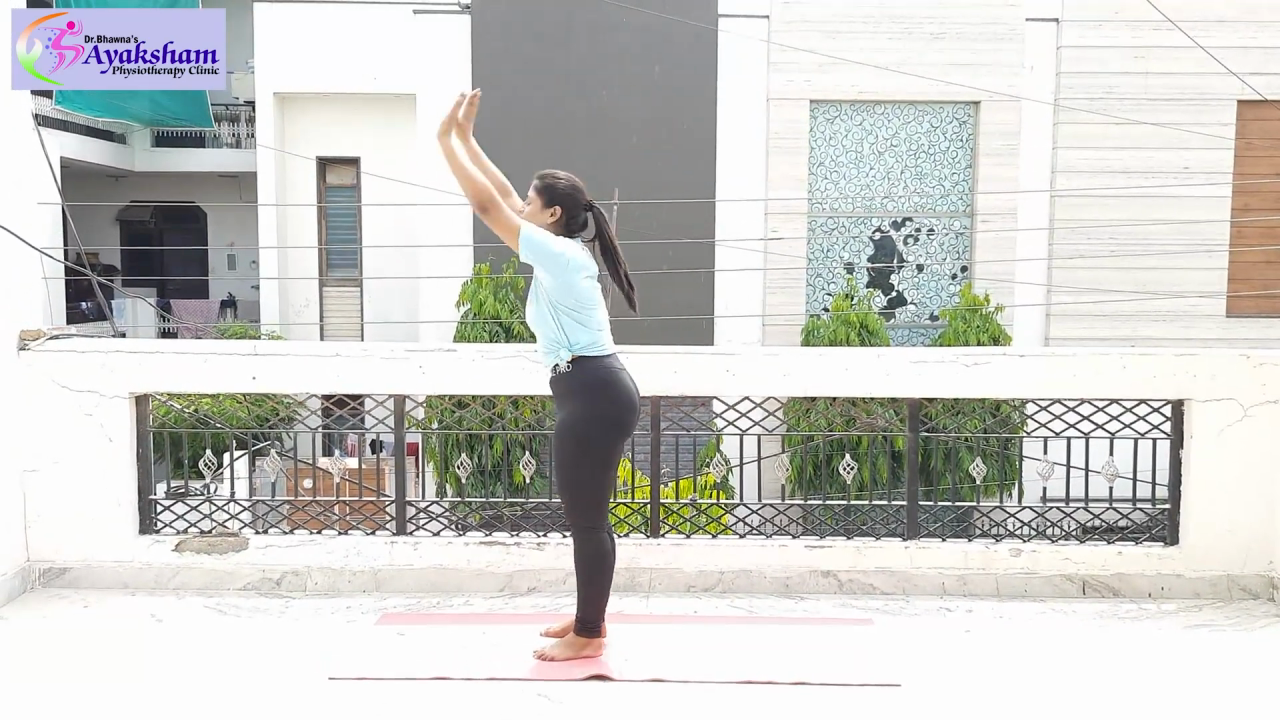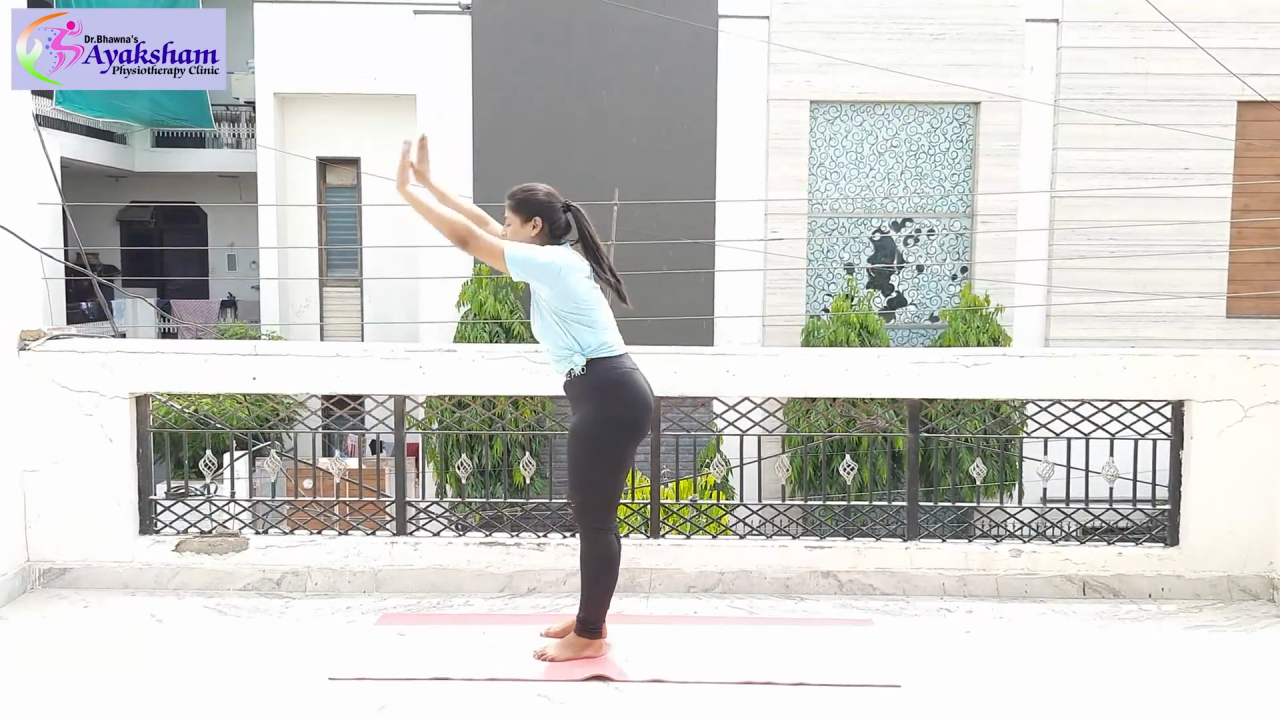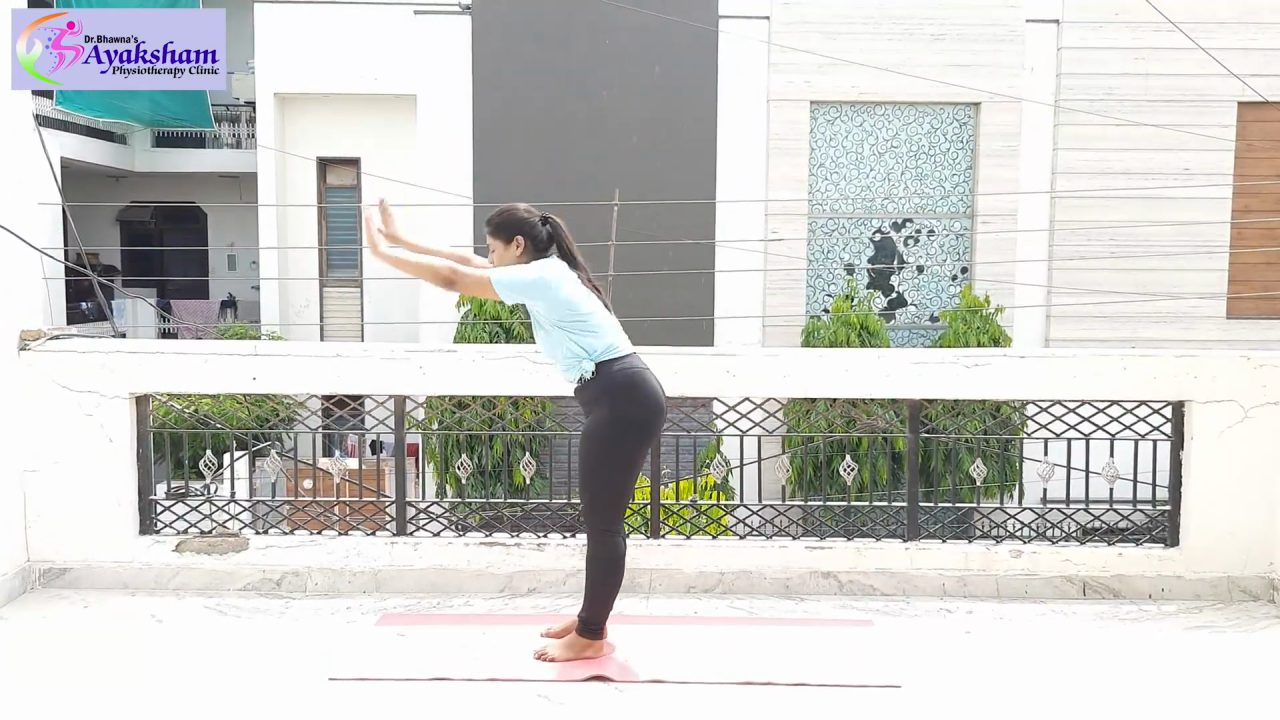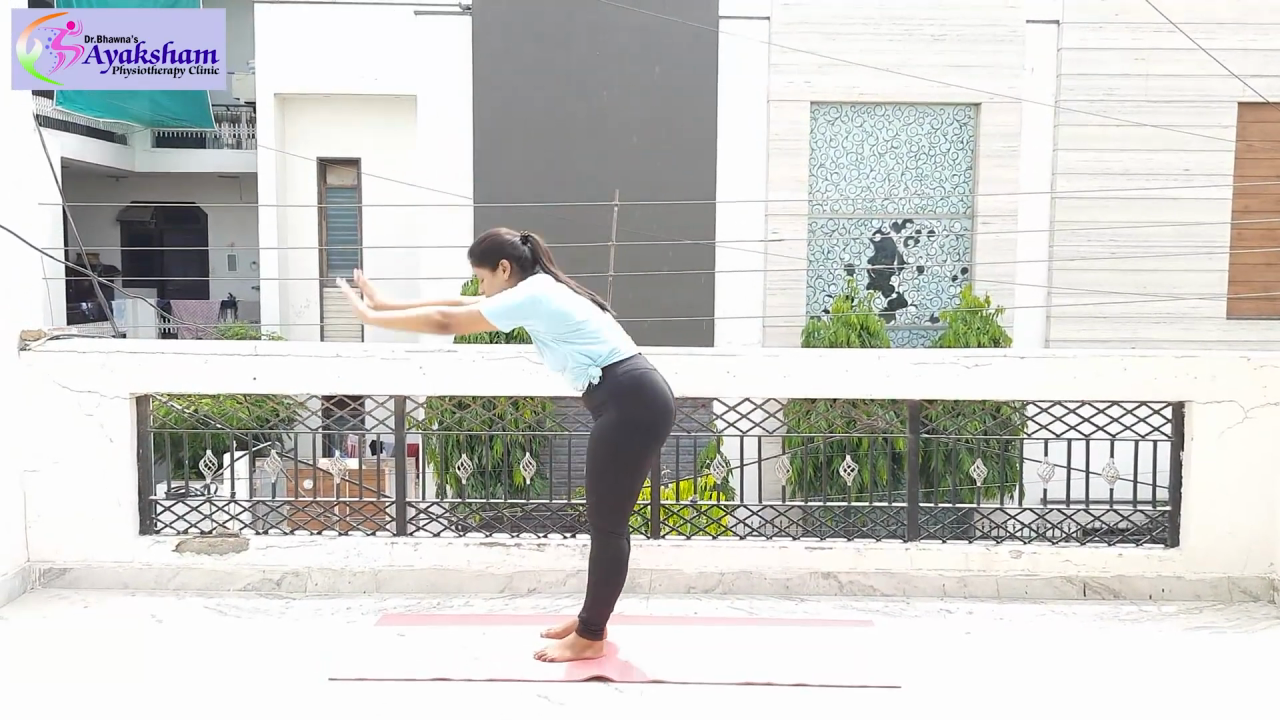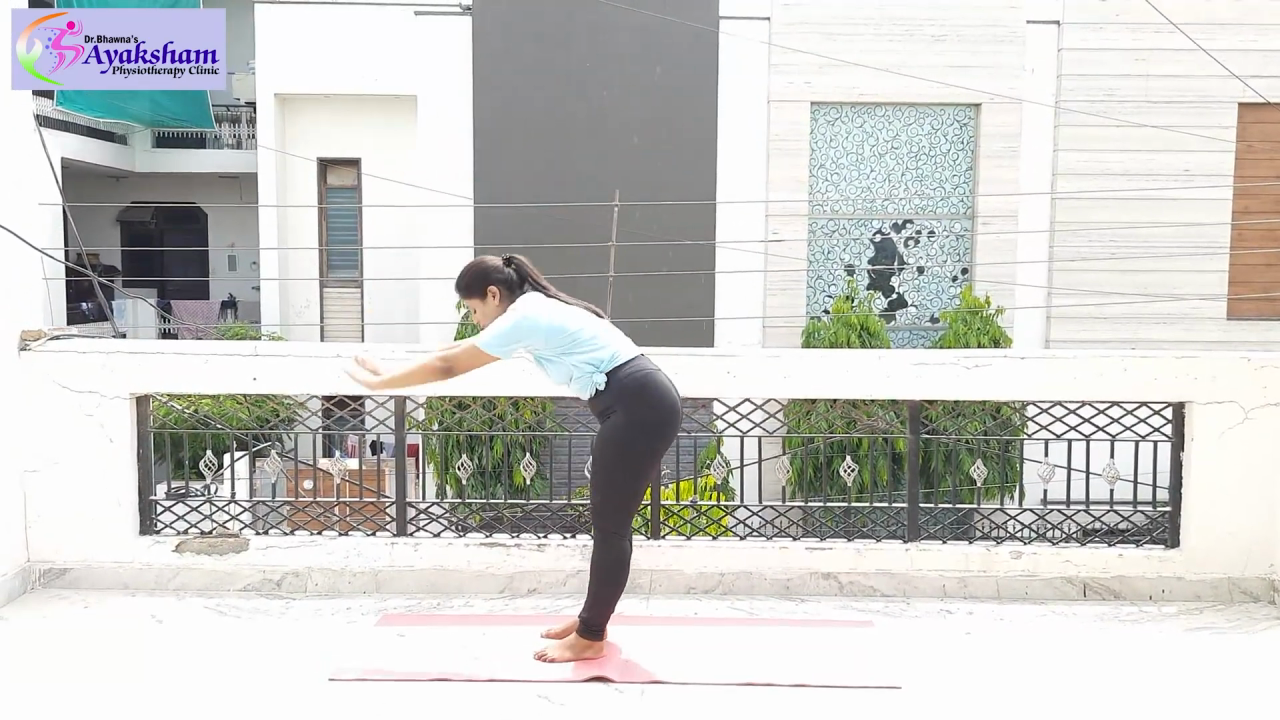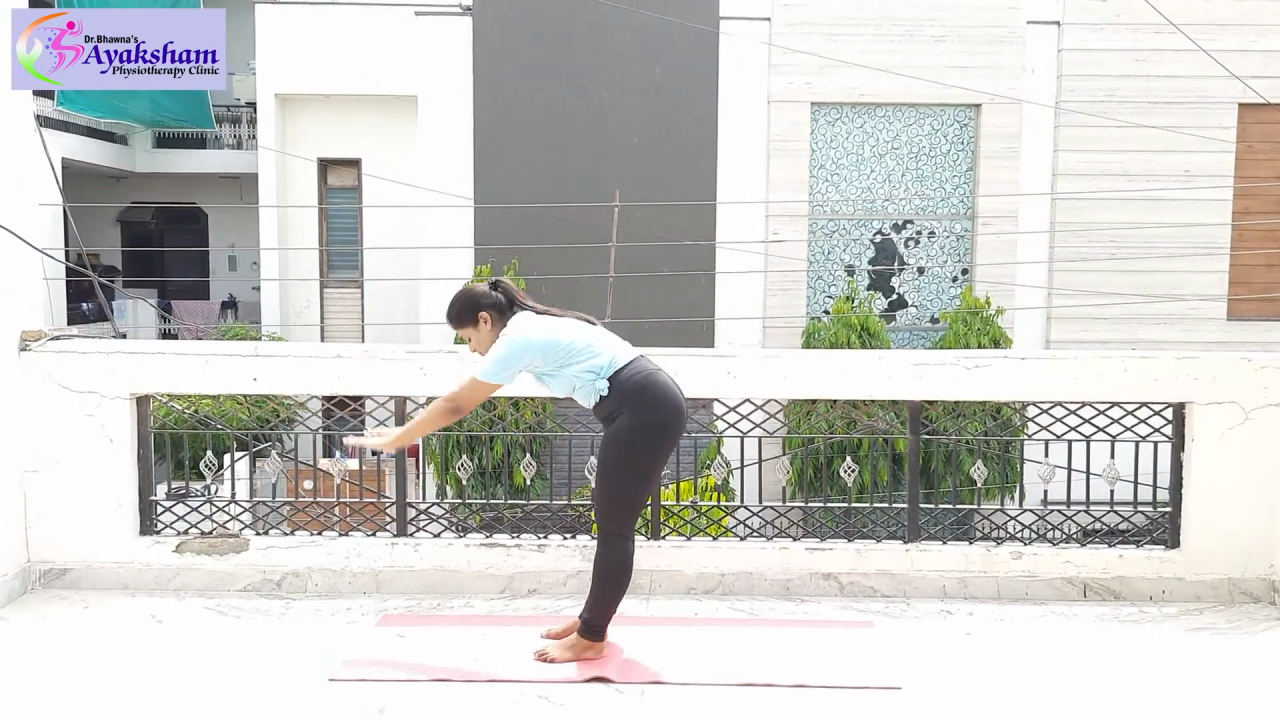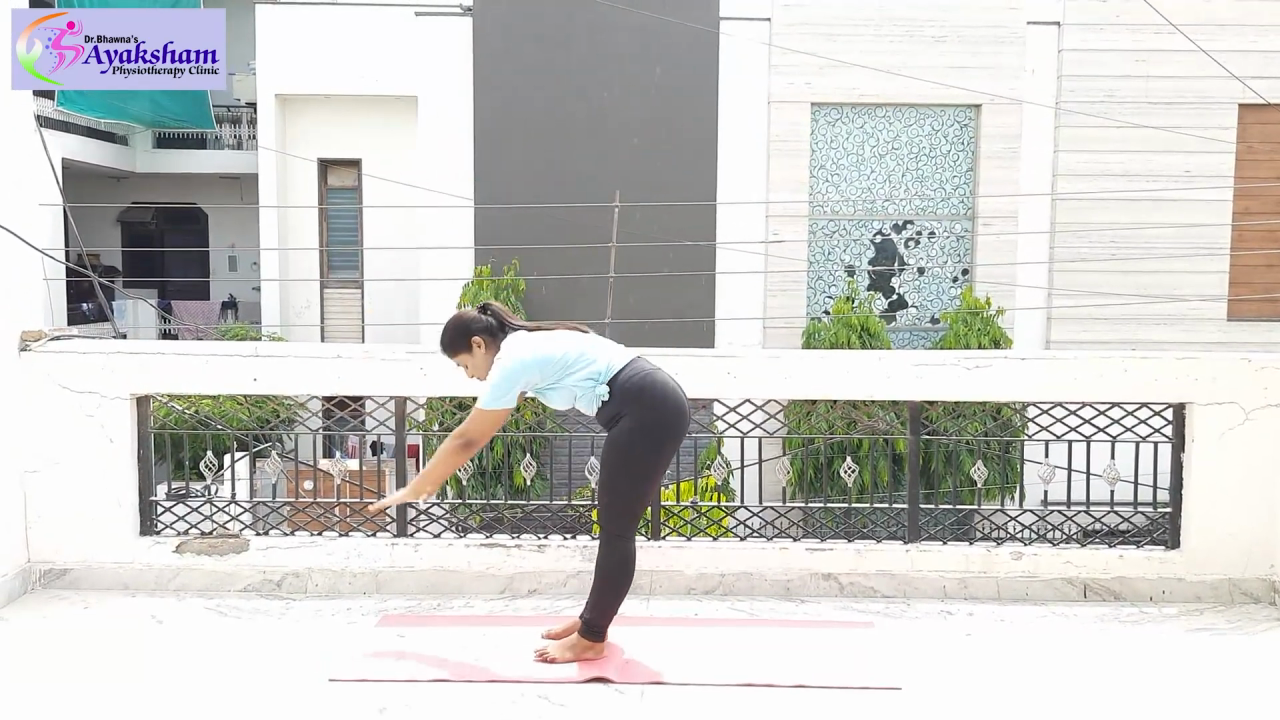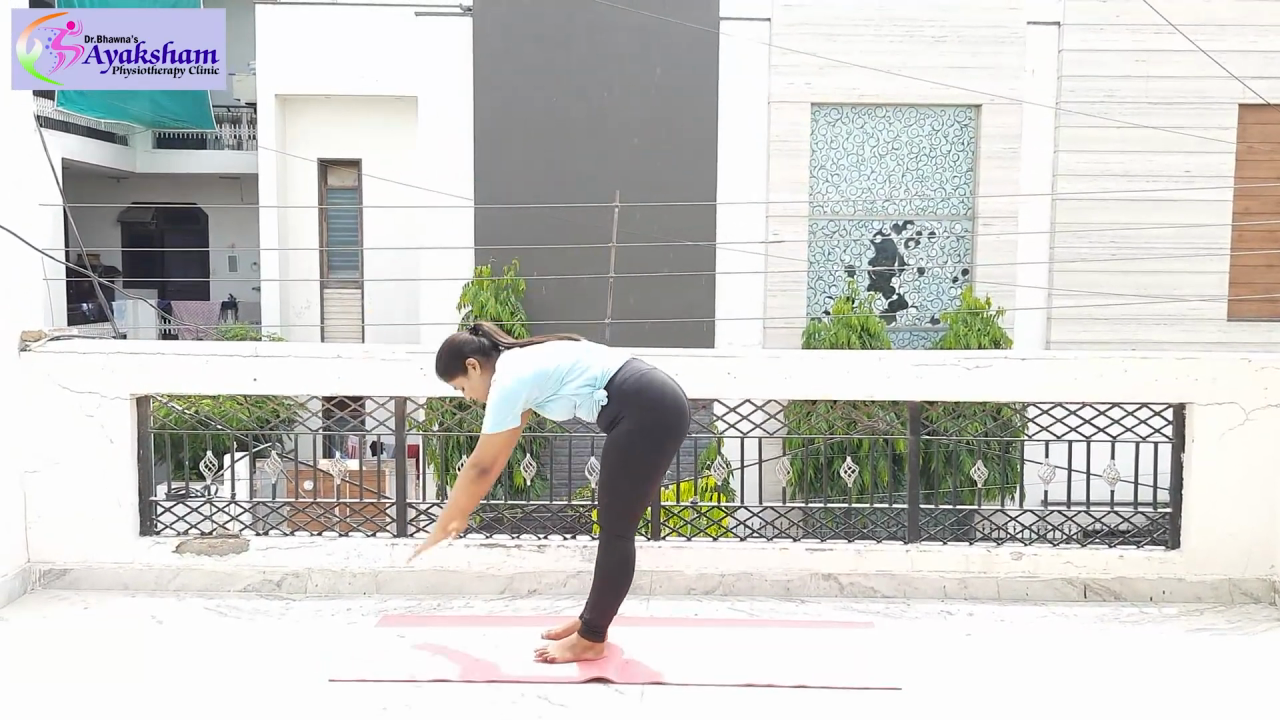
dt=0.1s
person 1, frame 1
left shoulder: (559, 255)
right shoulder: (562, 250)
left elbow: (489, 207)
right elbow: (501, 194)
left wrist: (446, 140)
right wrist: (463, 138)
left hip: (595, 397)
right hip: (589, 394)
left knee: (586, 519)
right knee: (586, 516)
left ankle: (588, 637)
right ankle: (589, 620)
person 1, frame 2
left shoulder: (552, 263)
right shoulder: (553, 262)
left elbow: (468, 237)
right elbow: (480, 224)
left wrist: (409, 189)
right wrist: (426, 180)
left hip: (613, 400)
right hip: (610, 395)
left knee: (595, 519)
right knee: (592, 516)
left ankle: (590, 636)
right ankle: (590, 618)
person 1, frame 3
left shoulder: (537, 278)
right shoulder: (545, 272)
left elbow: (453, 278)
right elbow: (462, 265)
left wrist: (383, 250)
right wrist: (400, 240)
left hip: (622, 402)
right hip: (626, 399)
left knee: (602, 523)
right knee: (601, 519)
left ankle: (591, 638)
right ankle: (590, 622)
person 1, frame 4
left shoulder: (530, 297)
right shoulder: (539, 290)
left elbow: (444, 322)
right elbow: (459, 310)
left wrist: (373, 316)
right wrist: (387, 306)
left hip: (632, 403)
right hip: (633, 399)
left knee: (609, 522)
right knee: (605, 519)
left ankle: (590, 638)
right ankle: (589, 621)
person 1, frame 5
left shoulder: (523, 319)
right shoulder: (533, 309)
left elbow: (450, 364)
right elbow: (457, 358)
left wrist: (384, 381)
right wrist: (391, 374)
left hip: (638, 406)
right hip: (645, 401)
left knee: (610, 525)
right knee: (607, 520)
left ankle: (590, 638)
right ankle: (591, 620)
person 1, frame 6
left shoulder: (517, 340)
right shoulder: (528, 328)
left elbow: (456, 405)
right elbow: (466, 394)
left wrist: (394, 440)
right wrist: (404, 431)
left hip: (643, 408)
right hip: (650, 402)
left knee: (614, 527)
right knee: (610, 521)
left ankle: (590, 638)
right ankle: (591, 620)
person 1, frame 7
left shoulder: (513, 363)
right shoulder: (521, 347)
left elbow: (466, 441)
right elbow: (480, 431)
left wrist: (412, 491)
right wrist: (432, 478)
left hip: (646, 408)
right hip: (654, 402)
left knee: (617, 527)
right knee: (614, 521)
left ankle: (588, 639)
right ankle: (591, 622)
person 1, frame 8
left shoulder: (508, 380)
right shoulder: (523, 363)
left elbow: (481, 468)
left wrist: (443, 528)
right wrist: (459, 516)
left hip: (647, 411)
right hip: (659, 404)
left knee: (615, 526)
right knee: (614, 522)
left ankle: (590, 639)
right ankle: (592, 622)
